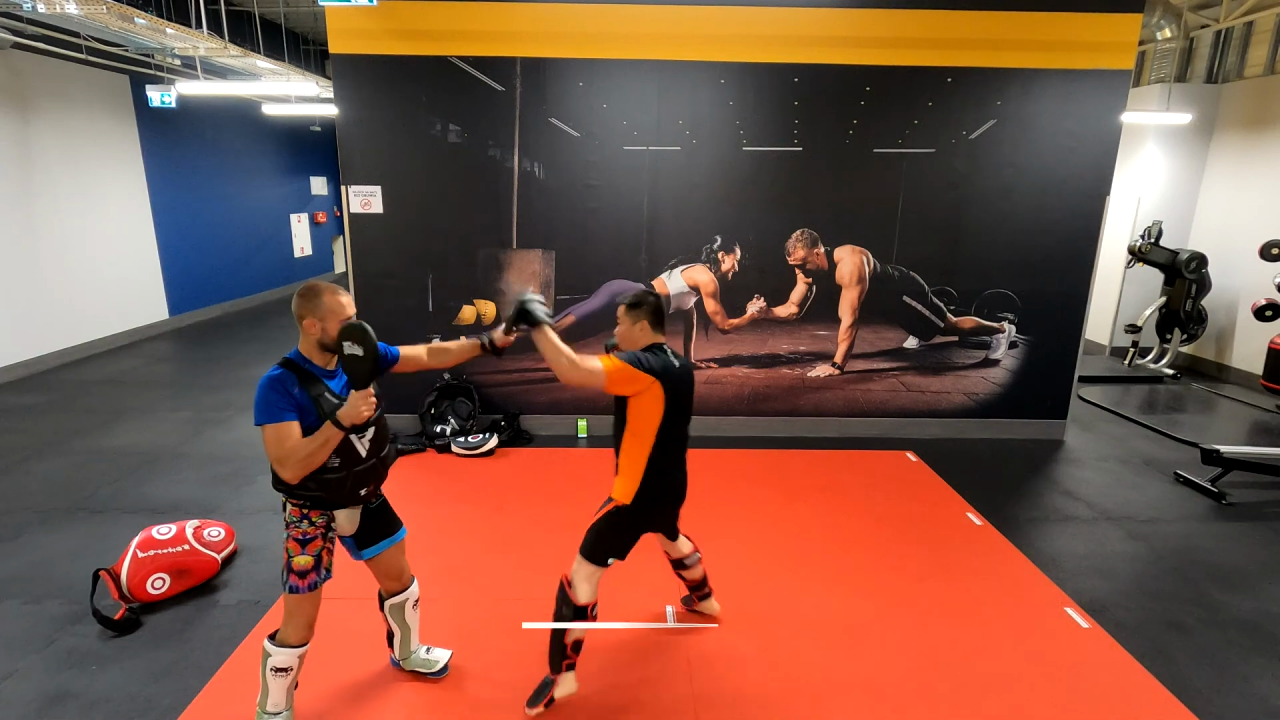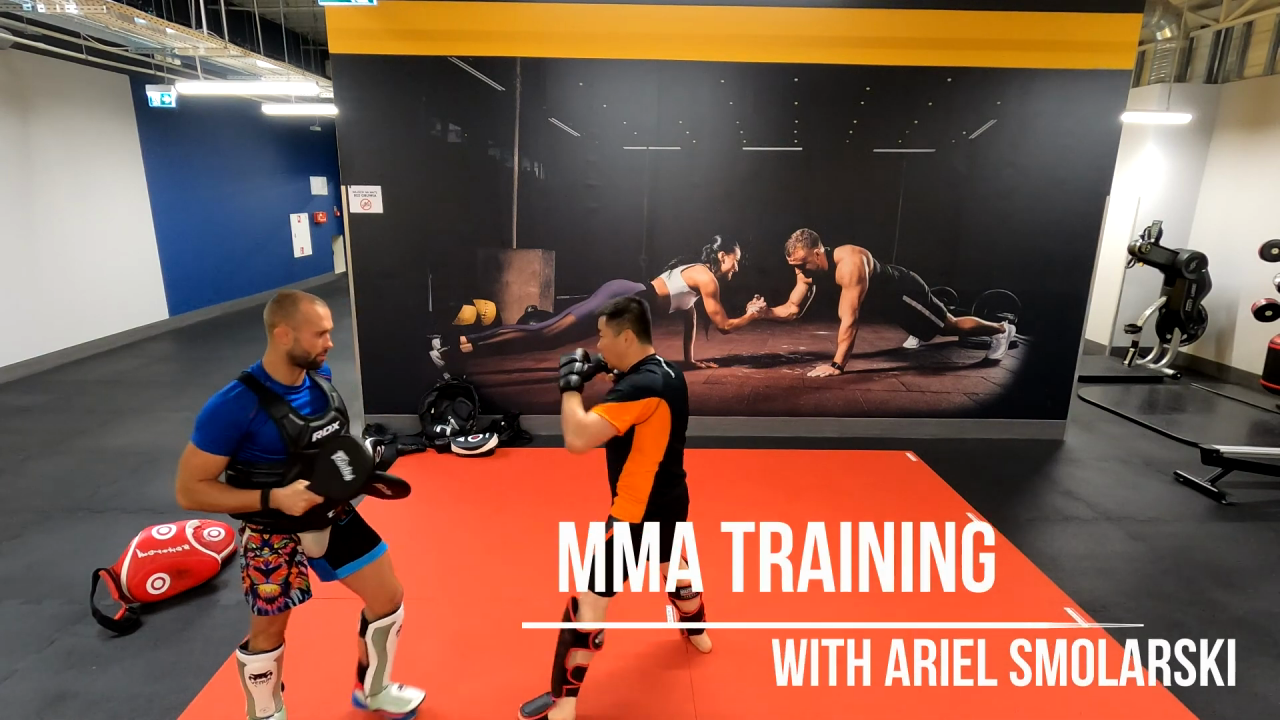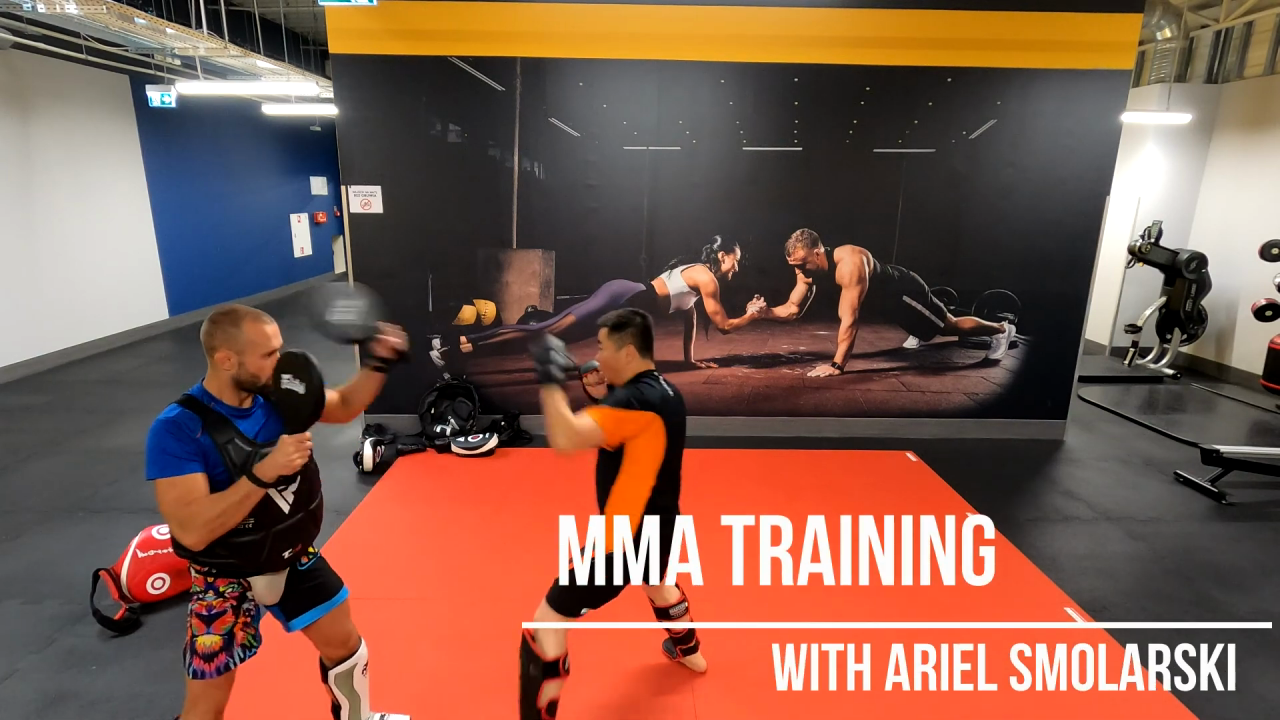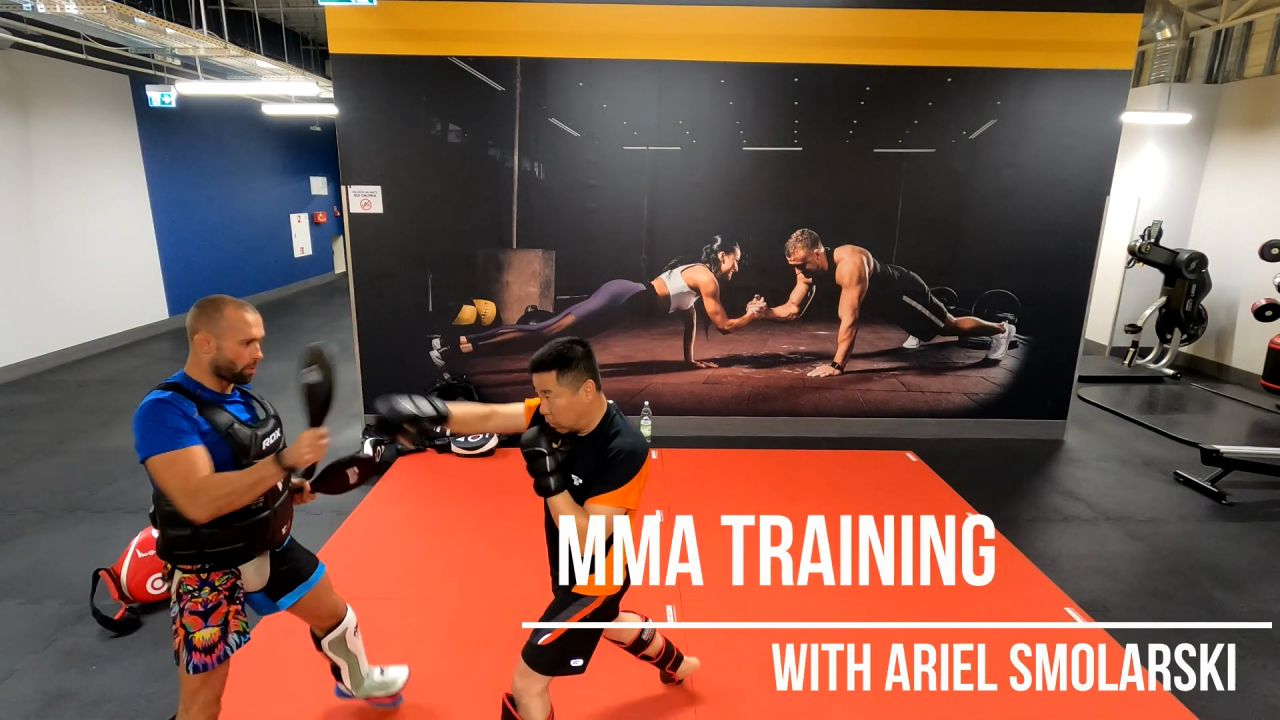
dt=1s
person 1, frame 1
right shoulder: (278, 386)
left elbow: (425, 357)
right elbow: (290, 468)
left wrist: (487, 343)
right wrist: (342, 419)
left hip: (365, 500)
right hip: (313, 514)
left knee: (398, 579)
right knee: (298, 623)
left ankle: (406, 652)
person 1, frame 2
left shoulder: (319, 375)
right shoulder: (234, 405)
right elbow: (189, 491)
right wrist: (272, 498)
left hip: (334, 517)
right hip: (275, 536)
left knee: (388, 598)
right knee: (268, 636)
person 1, frame 3
right shoulder: (176, 429)
left elbow: (343, 407)
right elbow: (192, 532)
left wrist: (377, 364)
right wrist: (263, 473)
left hip: (294, 561)
right hip: (226, 580)
left knee: (345, 643)
person 1, frame 4
left shoulder: (240, 392)
right shoulder: (162, 412)
right elbow: (201, 503)
left wrist: (289, 485)
right wrist: (285, 460)
left hip: (269, 547)
right hip: (208, 573)
left knee: (333, 613)
left ankle: (357, 681)
person 2, frame 1
left shoulder: (640, 365)
right shoulder: (677, 365)
left elbow: (571, 372)
left wrist: (539, 322)
left hip: (637, 493)
right hip: (670, 486)
left knee: (582, 573)
right knee: (669, 536)
left ankle: (561, 675)
right ankle: (704, 599)
person 2, frame 2
left shoulder: (640, 386)
right shoulder: (669, 374)
left elbow: (578, 439)
left wrist: (571, 383)
right wrist: (606, 372)
left hip: (638, 512)
right hip: (672, 502)
left knee: (587, 598)
right knee: (671, 562)
right ankle: (697, 631)
person 2, frame 3
left shoulder: (635, 400)
right shoulder: (661, 390)
left elbow: (564, 439)
left wrist: (550, 380)
right wrist: (603, 396)
right hip: (659, 526)
left knee: (548, 622)
right knee: (656, 581)
right ankle: (689, 651)
person 2, frame 4
left shoulder: (625, 451)
right shoulder: (559, 414)
left elbow: (585, 542)
right elbow: (490, 417)
left wrist: (550, 481)
right wrist: (433, 413)
left hip: (593, 581)
right hip: (574, 570)
left knee: (528, 681)
right knee: (609, 623)
right ankle: (676, 663)
person 3, frame 1
left shoulder: (696, 270)
right shoulder: (707, 278)
left elbow: (689, 318)
right elbow: (723, 324)
left wrist: (688, 358)
right wrist: (752, 314)
left hip: (624, 295)
right hip: (622, 299)
left knee: (550, 330)
person 3, frame 2
left shoulder: (695, 272)
right shoulder: (707, 278)
left elbow: (690, 316)
right elbow: (724, 325)
left wrist: (690, 359)
right wrist: (751, 314)
left hip: (621, 295)
right hip: (623, 300)
left knee: (545, 335)
right knee: (545, 336)
left ankle: (460, 342)
right ankle: (458, 347)
person 3, frame 3
left shoulder: (694, 271)
right shoulder: (706, 278)
left elbow: (689, 317)
right elbow: (724, 325)
left wrist: (690, 358)
right wrist: (752, 314)
left hip: (621, 295)
right hip: (623, 299)
left knee: (544, 332)
right knee: (546, 335)
left ankle: (459, 342)
right ankle: (459, 346)
person 3, frame 4
left shoulder: (694, 272)
right shoulder: (707, 278)
left elbow: (689, 317)
right elbow: (724, 325)
left wrist: (691, 358)
right wrist: (752, 314)
left hip: (622, 295)
right hip: (624, 299)
left knee: (546, 332)
right knee: (546, 335)
left ankle: (457, 343)
right ankle: (458, 347)
person 4, frame 1
left shoulder: (850, 264)
right shoulder: (809, 267)
left elbow: (850, 319)
right elbow: (793, 309)
left wrist: (837, 365)
right wrist: (765, 313)
left hip: (904, 290)
right hip: (885, 293)
left knee: (948, 327)
left ankle: (1000, 330)
right ankle: (918, 335)
person 4, frame 2
left shoulder: (850, 264)
right shoulder: (808, 268)
left elbow: (849, 319)
right elbow: (793, 309)
left wrist: (838, 364)
right wrist: (764, 312)
left hip: (904, 290)
right hip: (887, 292)
left knee: (949, 326)
left ankle: (1001, 330)
right ankle: (919, 333)
person 4, frame 3
left shoulder: (849, 264)
right shoulder: (808, 269)
left elbow: (849, 319)
right elbow: (792, 309)
left wrist: (837, 365)
right wrist: (764, 312)
left hip: (904, 290)
right hip: (886, 294)
left knee: (949, 326)
left ankle: (1001, 330)
right ankle: (919, 333)
person 4, frame 4
left shoulder: (850, 264)
right shoulder: (808, 269)
left elbow: (849, 318)
right elbow: (793, 309)
left wrist: (837, 365)
right wrist: (765, 312)
left hip: (904, 290)
right hip: (885, 294)
left knee: (949, 326)
left ankle: (1001, 330)
right ankle: (919, 334)
